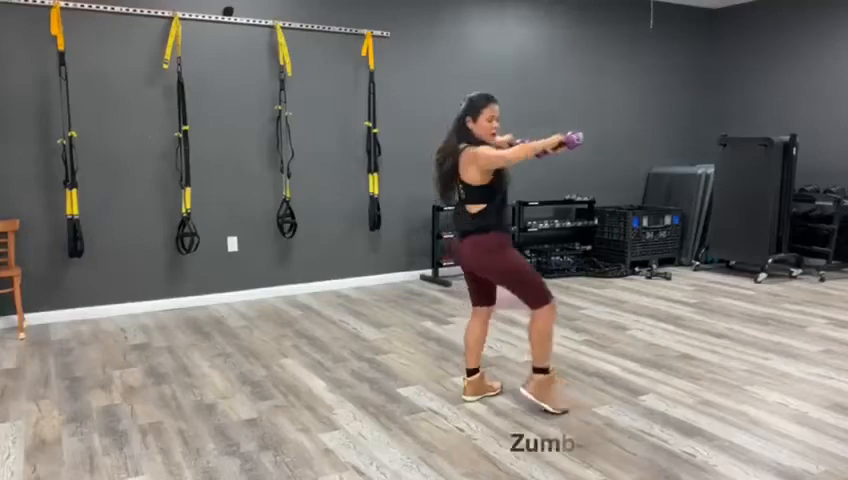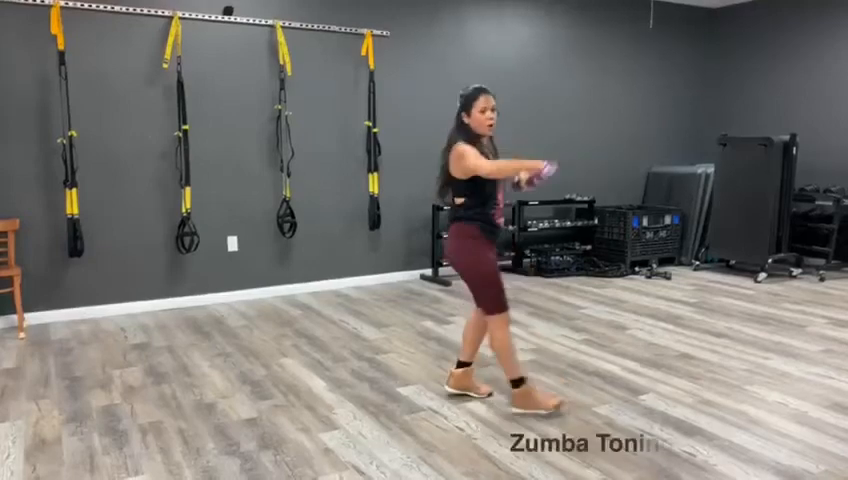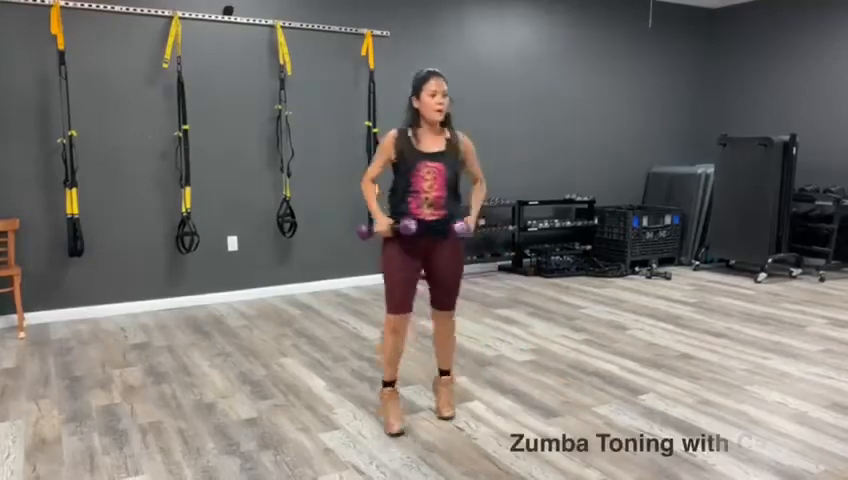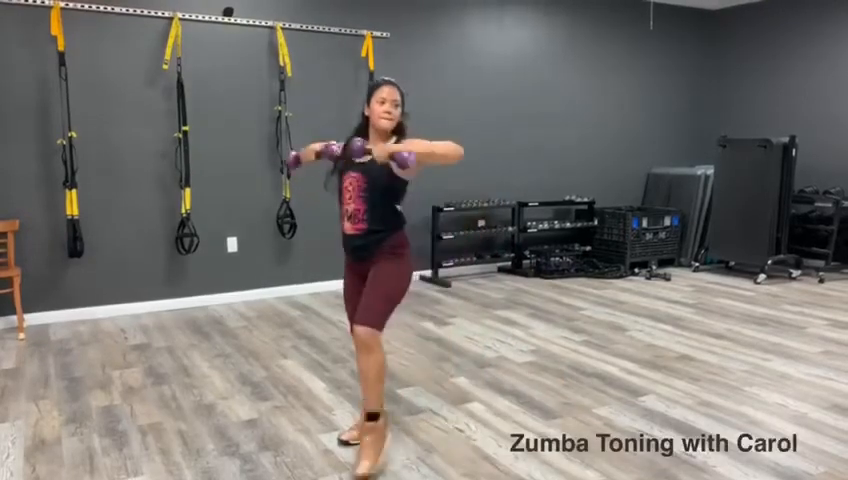
dt=0.5s
person 1, frame 1
left shoulder: (459, 151)
right shoulder: (478, 156)
right elbow: (510, 157)
left wrist: (501, 141)
right wrist: (551, 141)
left hip: (468, 245)
right hip: (490, 245)
left knee: (481, 309)
right knee: (544, 305)
left ankle: (474, 381)
right ankle: (540, 382)
person 1, frame 2
left shoulder: (484, 145)
right shoulder: (463, 150)
left elbow: (496, 170)
right elbow: (488, 169)
left wrist: (521, 174)
right wrist: (530, 164)
left hip: (479, 239)
right hip: (468, 241)
left knee: (486, 309)
right knee: (498, 315)
left ankle: (461, 375)
right ankle: (521, 392)
person 1, frame 3
left shoulder: (458, 141)
right shoulder: (397, 138)
left elbow: (479, 180)
right elbow: (368, 179)
left wrist: (473, 215)
right wrist: (377, 216)
left hip: (445, 240)
right hip: (402, 241)
left knee: (444, 313)
right knee: (396, 318)
left ankle: (444, 382)
right ankle: (390, 396)
person 1, frame 4
left shoulder: (405, 149)
right shoulder: (351, 147)
left elbow: (454, 152)
right elbow: (325, 157)
left wrist: (397, 151)
right wrist: (313, 151)
left hip: (390, 256)
right hip: (355, 257)
left knee: (366, 334)
right knee: (361, 339)
left ankle: (374, 424)
right ankle: (371, 418)
